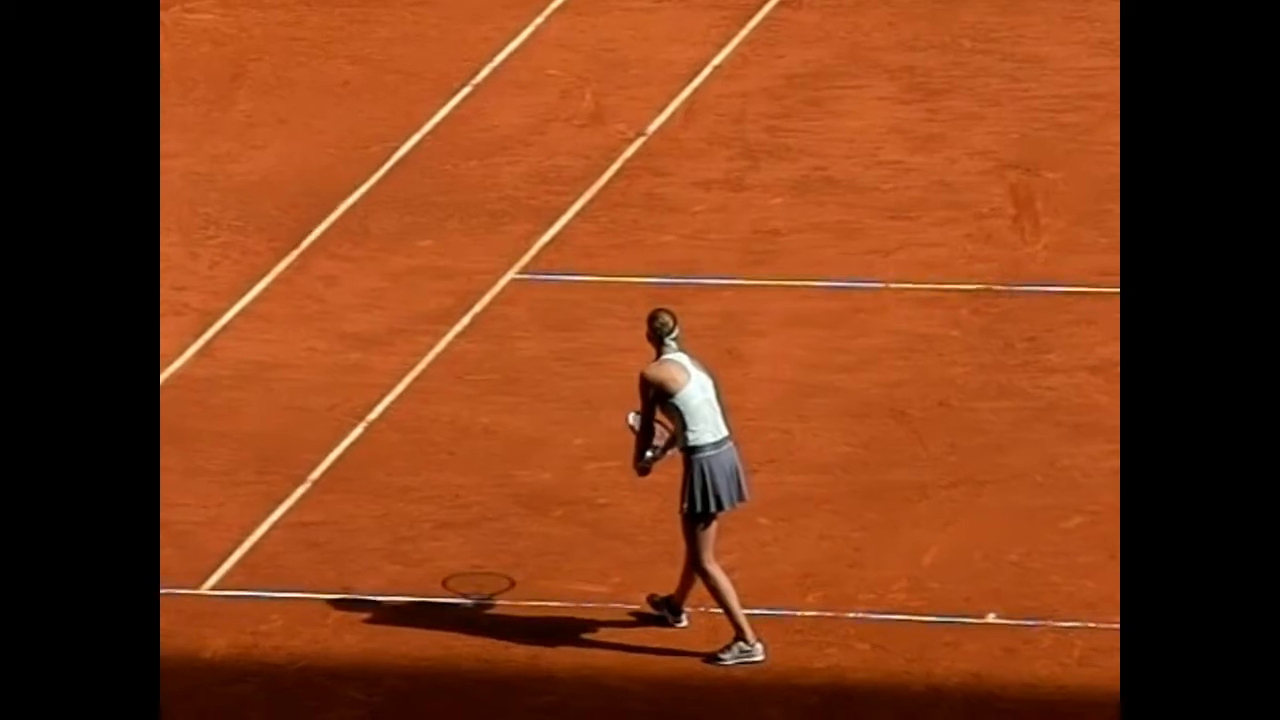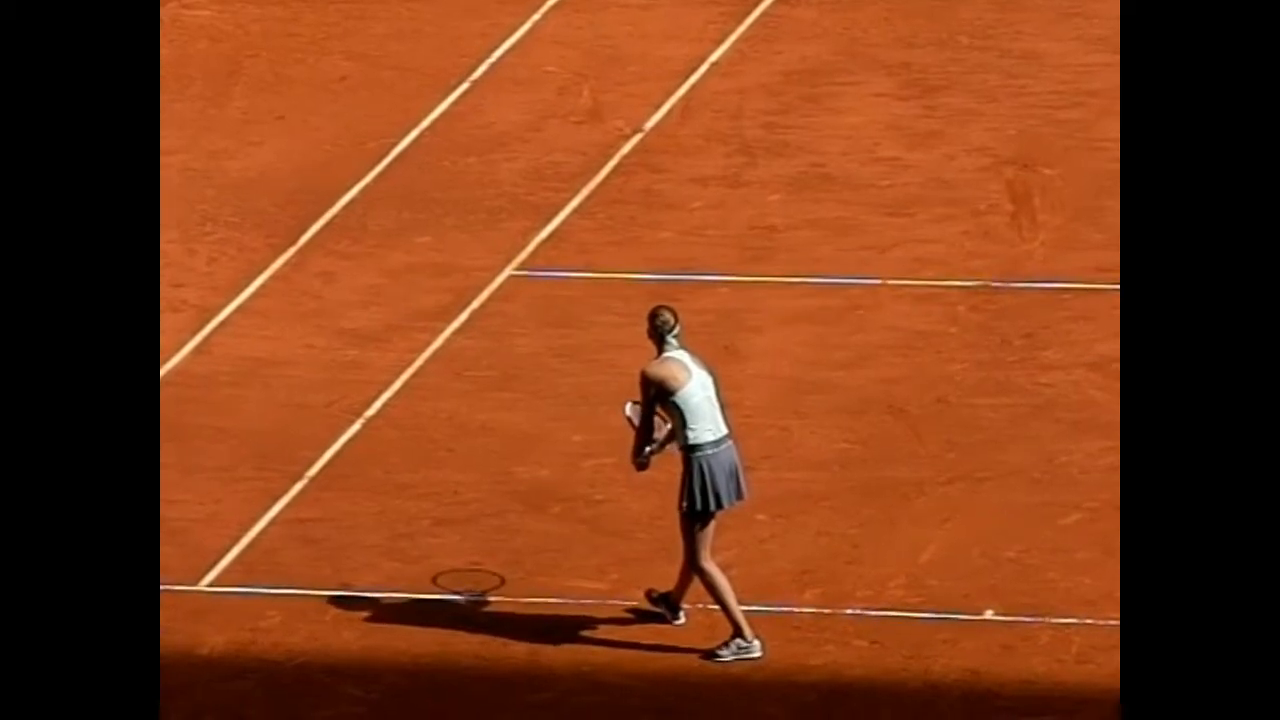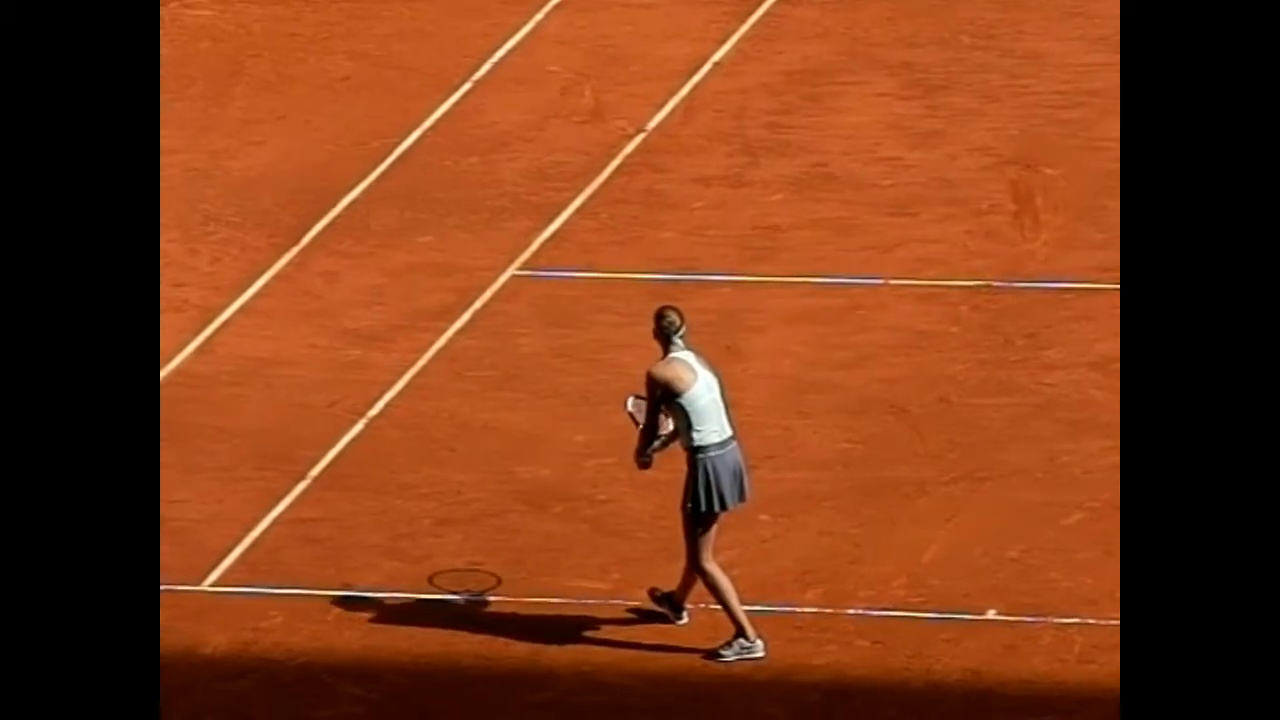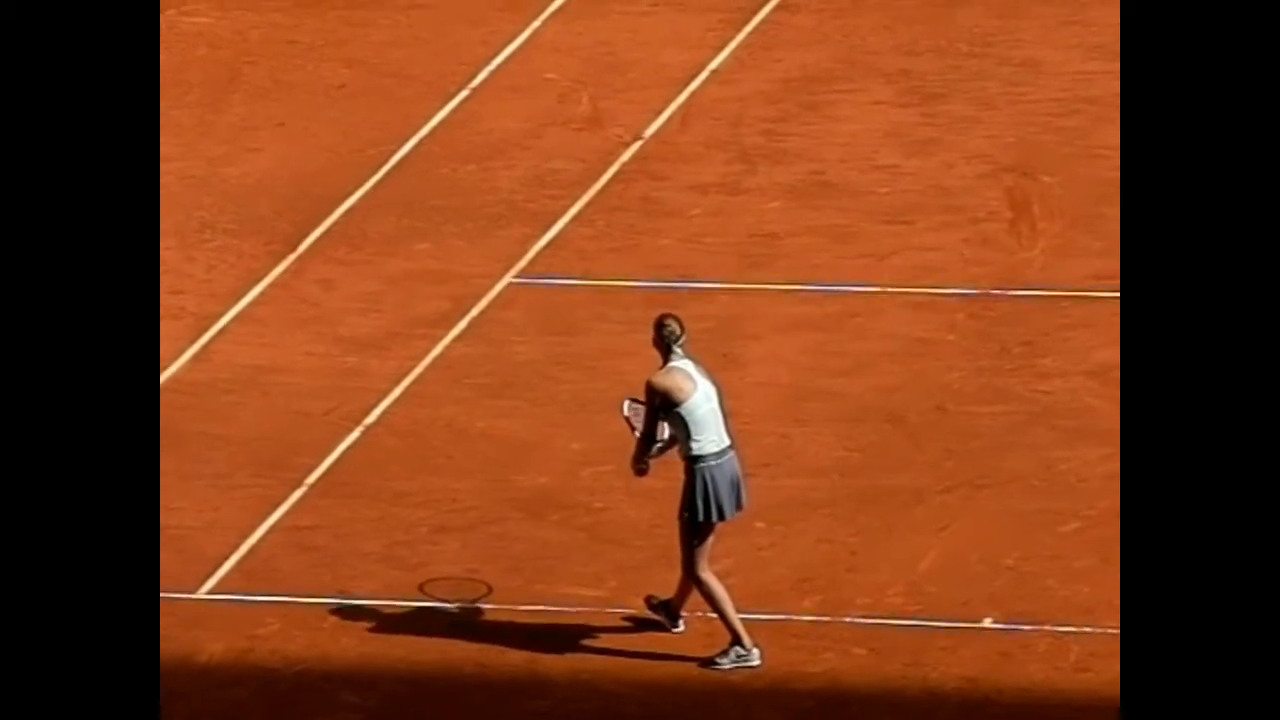
dt=0.5s
person 1, frame 1
left shoulder: (652, 373)
right shoulder: (692, 363)
left elbow: (646, 427)
left wrist: (639, 461)
right wrist: (659, 454)
left hip: (704, 463)
right hip: (724, 453)
left knee: (703, 561)
right knee: (695, 540)
left ankle: (748, 641)
right ankle: (675, 605)
person 1, frame 2
left shoulder: (653, 371)
right shoulder: (693, 361)
left elbow: (646, 424)
left wrist: (638, 456)
right wrist: (658, 447)
left hip: (704, 461)
right hip: (723, 452)
left knee: (700, 559)
right knee: (693, 539)
left ankle: (745, 638)
right ankle: (673, 602)
person 1, frame 3
left shoulder: (659, 372)
right shoulder: (698, 361)
left elbow: (650, 426)
left wrist: (641, 455)
right wrist: (662, 445)
left hip: (708, 463)
right hip: (727, 453)
left knee: (702, 560)
right knee: (696, 540)
left ankle: (748, 638)
right ankle: (677, 602)
person 1, frame 4
left shoulder: (659, 382)
right shoulder: (697, 370)
left elbow: (648, 436)
left wrist: (638, 461)
right wrist: (659, 451)
left hip: (706, 473)
right hip: (725, 463)
left knee: (697, 569)
right knee: (693, 550)
left ankle: (744, 647)
right ankle: (673, 610)
